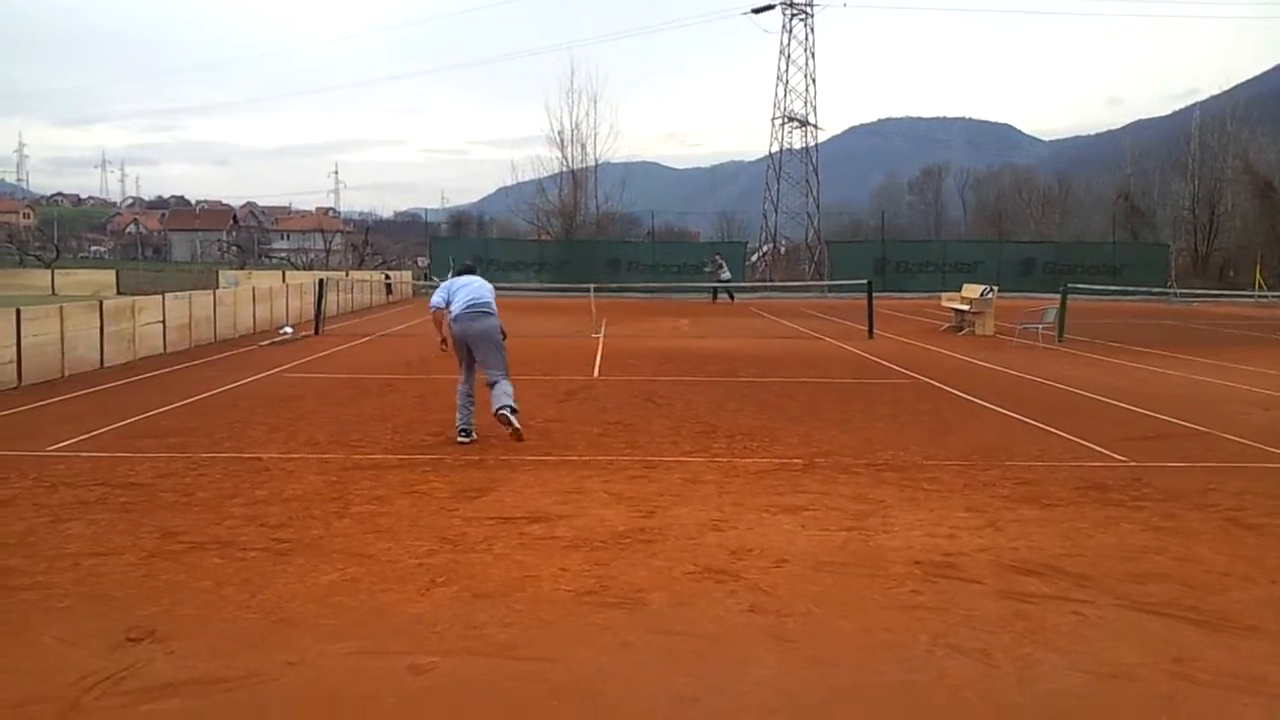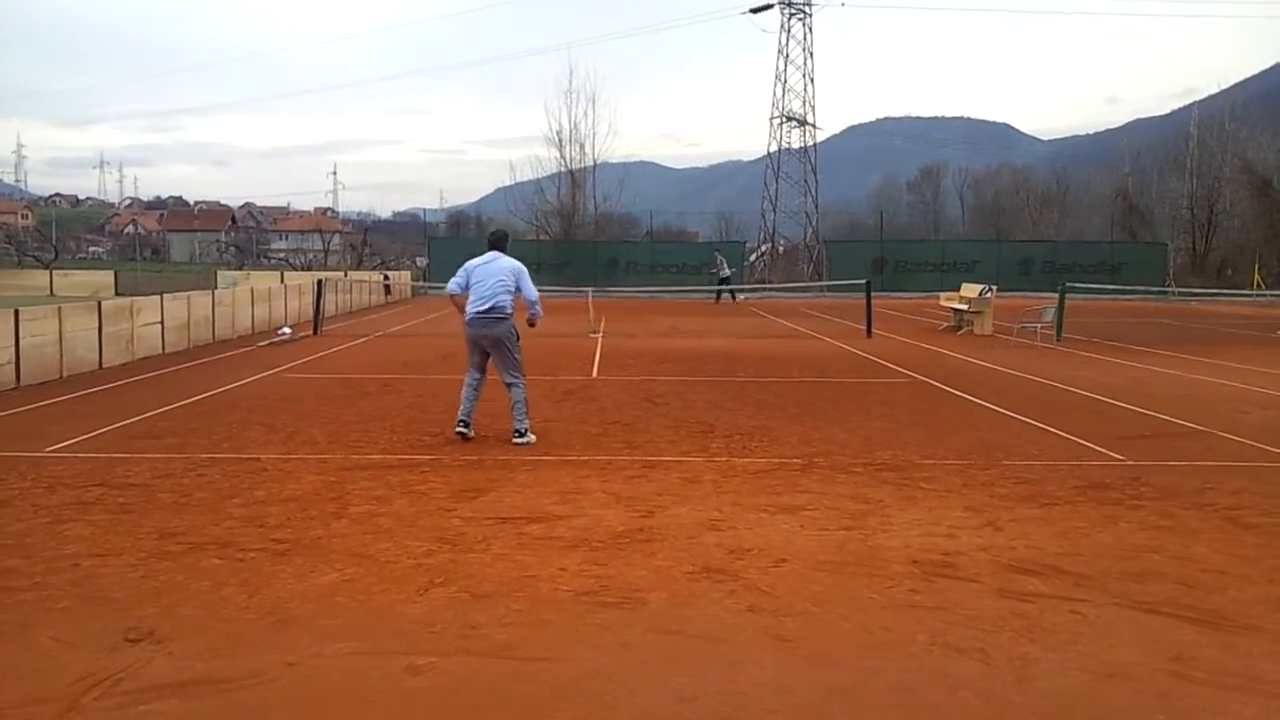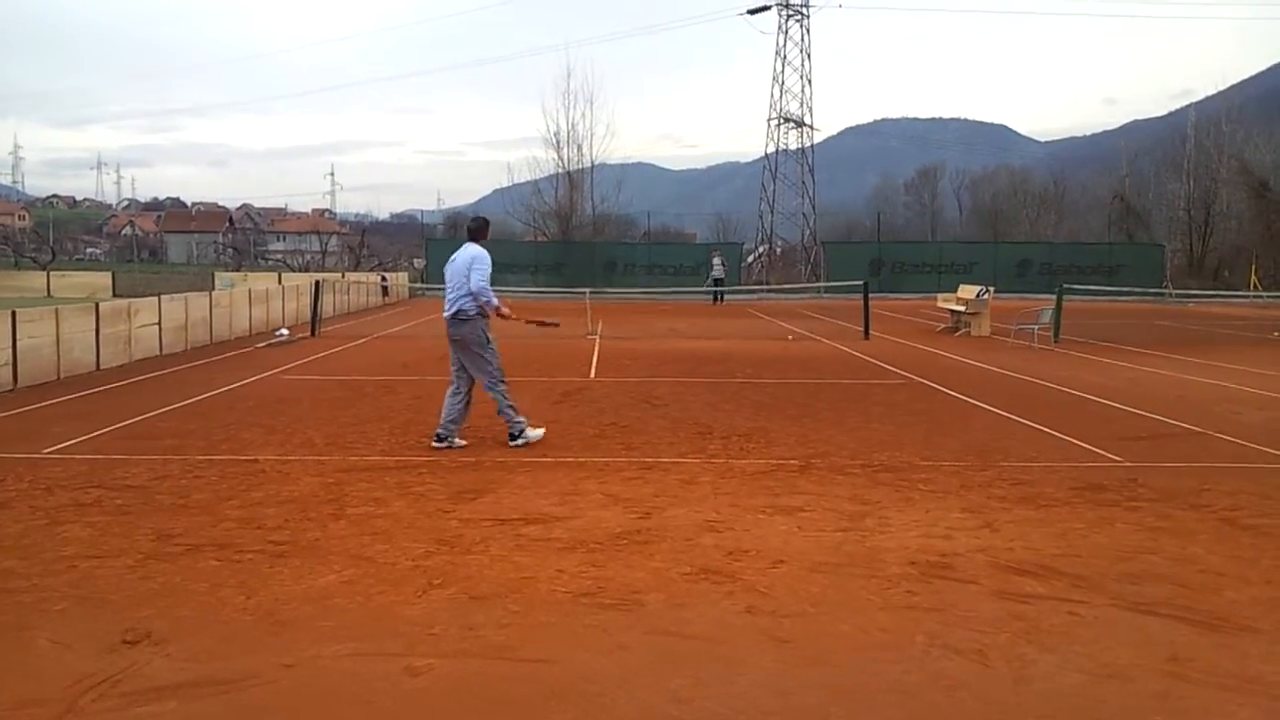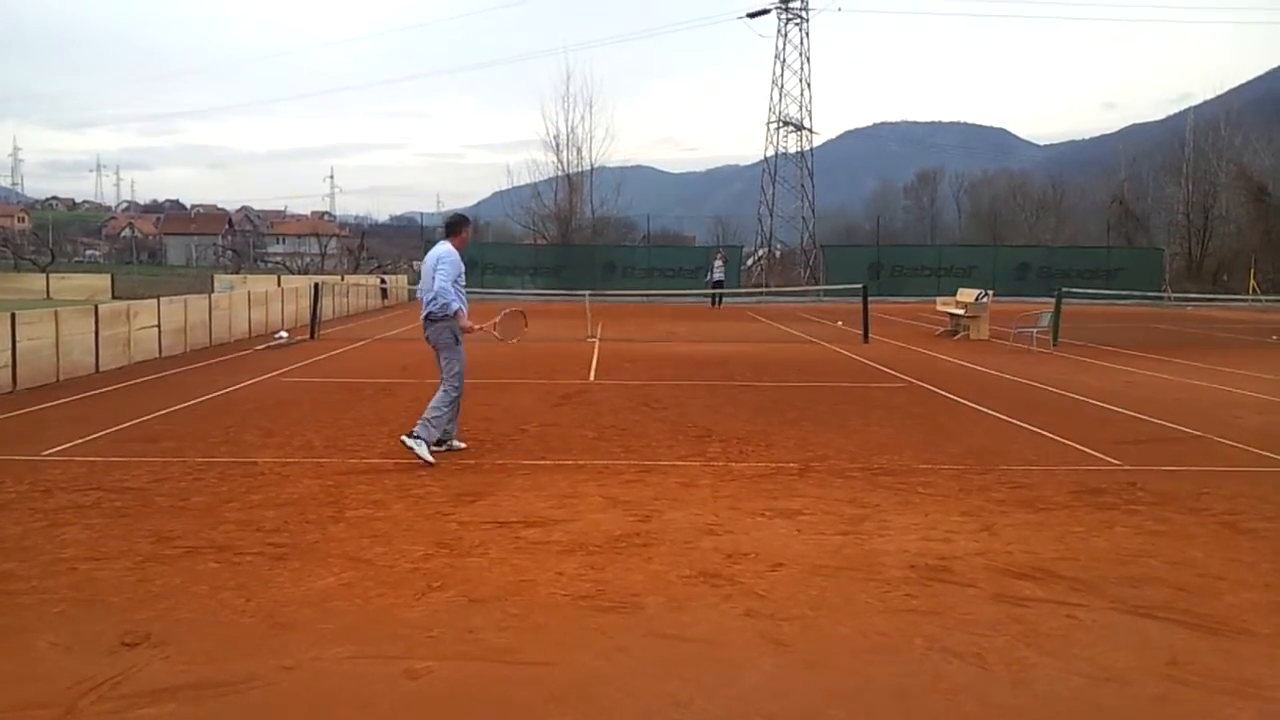
dt=0.4s
person 1, frame 1
left shoulder: (448, 284)
right shoulder: (485, 284)
left elbow: (436, 306)
left wrist: (441, 334)
left hip: (459, 324)
right hip: (487, 323)
left knee: (466, 378)
right knee: (497, 377)
left ankle: (464, 429)
right ankle: (505, 408)
person 1, frame 2
left shoulder: (471, 265)
right shoulder: (516, 265)
left elbow: (453, 289)
right elbow: (532, 297)
left wrist: (465, 314)
right wrist: (534, 318)
left hip: (474, 326)
right hip: (500, 325)
left knee: (474, 374)
right knee: (514, 379)
left ankle: (464, 421)
right ankle: (520, 430)
person 1, frame 3
left shoulder: (453, 258)
right shoulder: (479, 254)
right elbow: (479, 288)
right wrist: (498, 307)
left hip: (453, 324)
right hip: (471, 324)
left knee: (461, 381)
right knee: (494, 379)
left ankle: (445, 434)
right ankle: (517, 431)
person 1, frame 4
left shoulder: (435, 253)
right shoulder: (450, 254)
left elbow: (423, 291)
right elbow: (443, 289)
right wrist: (460, 316)
left hip: (434, 324)
right hip: (446, 325)
left knee: (449, 384)
right knee: (452, 386)
left ankle: (444, 437)
right ankle: (420, 435)
